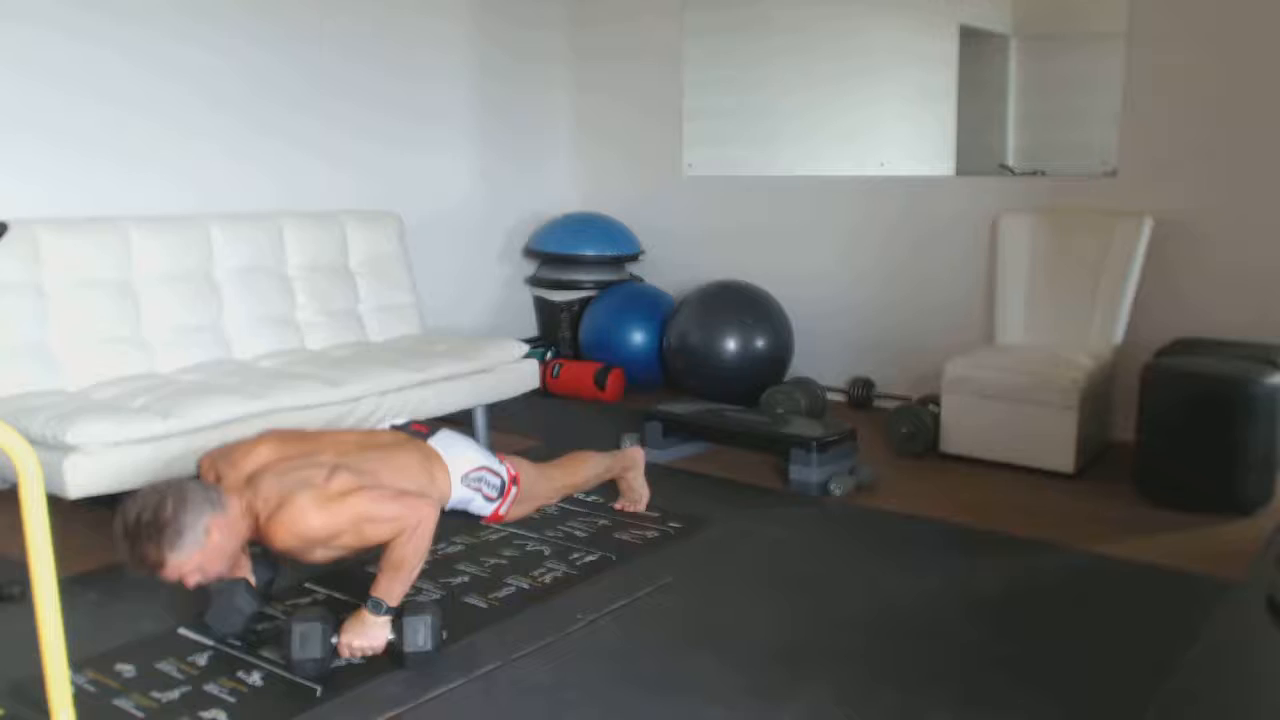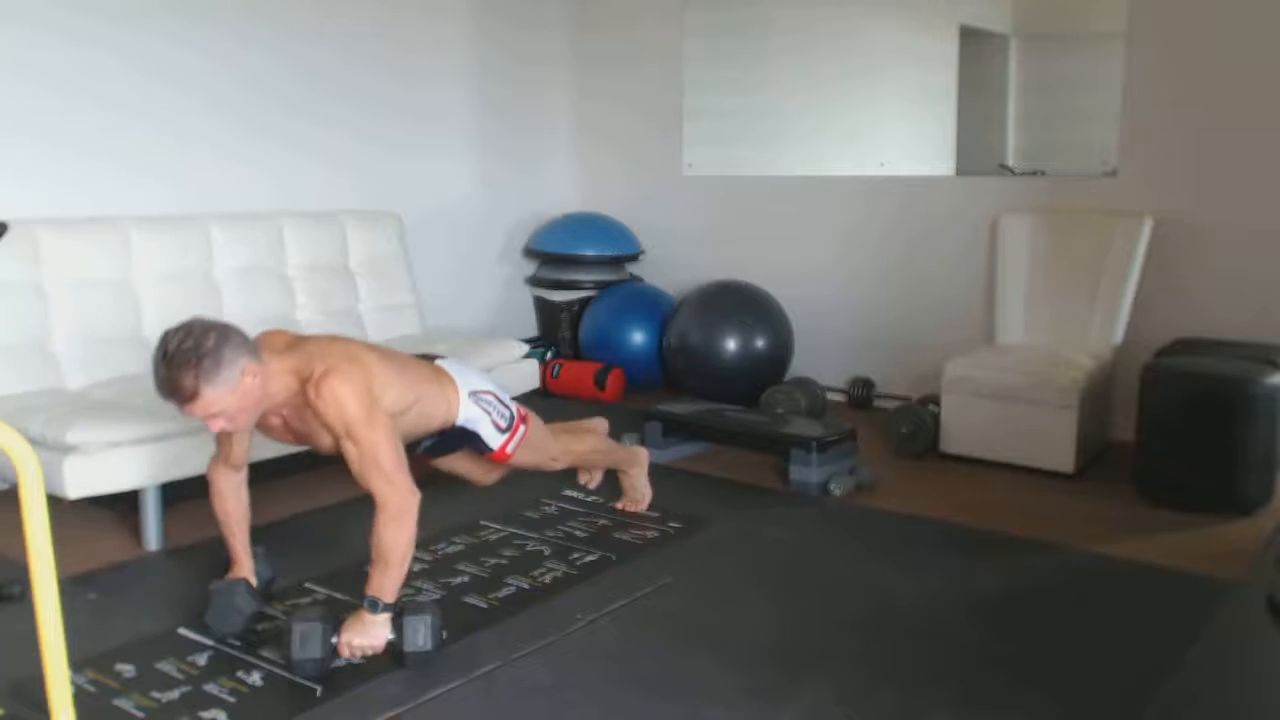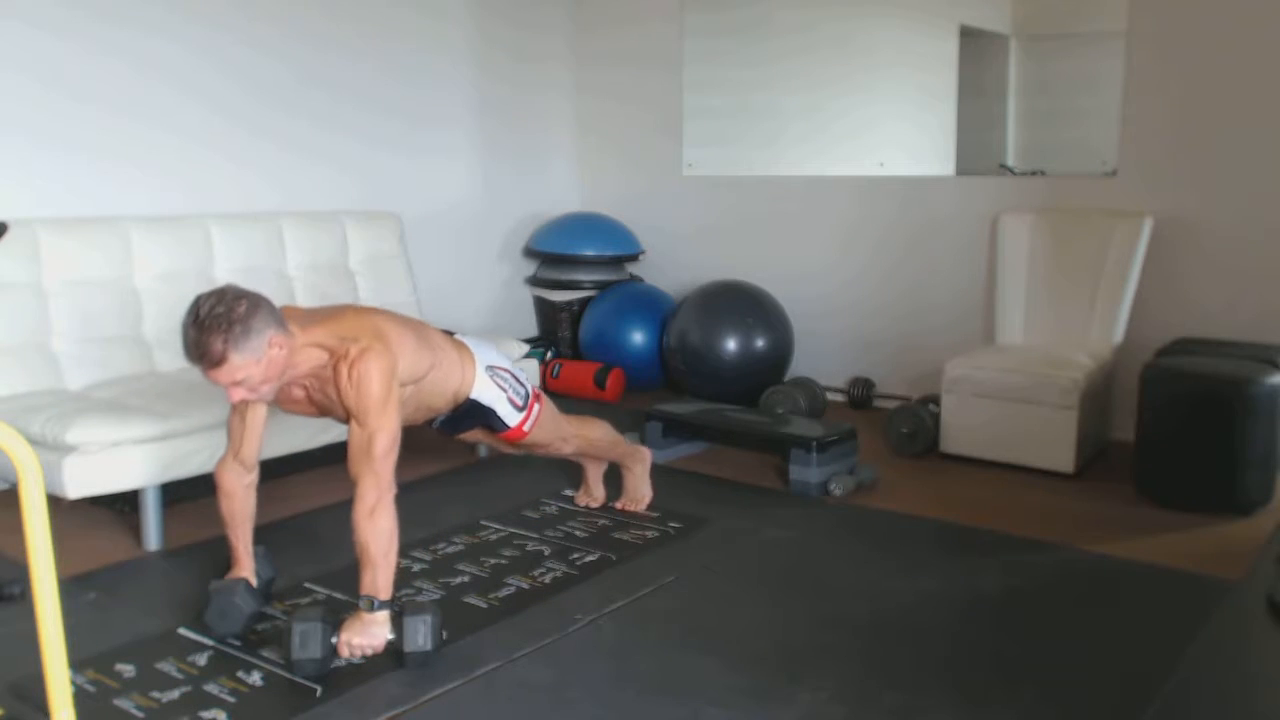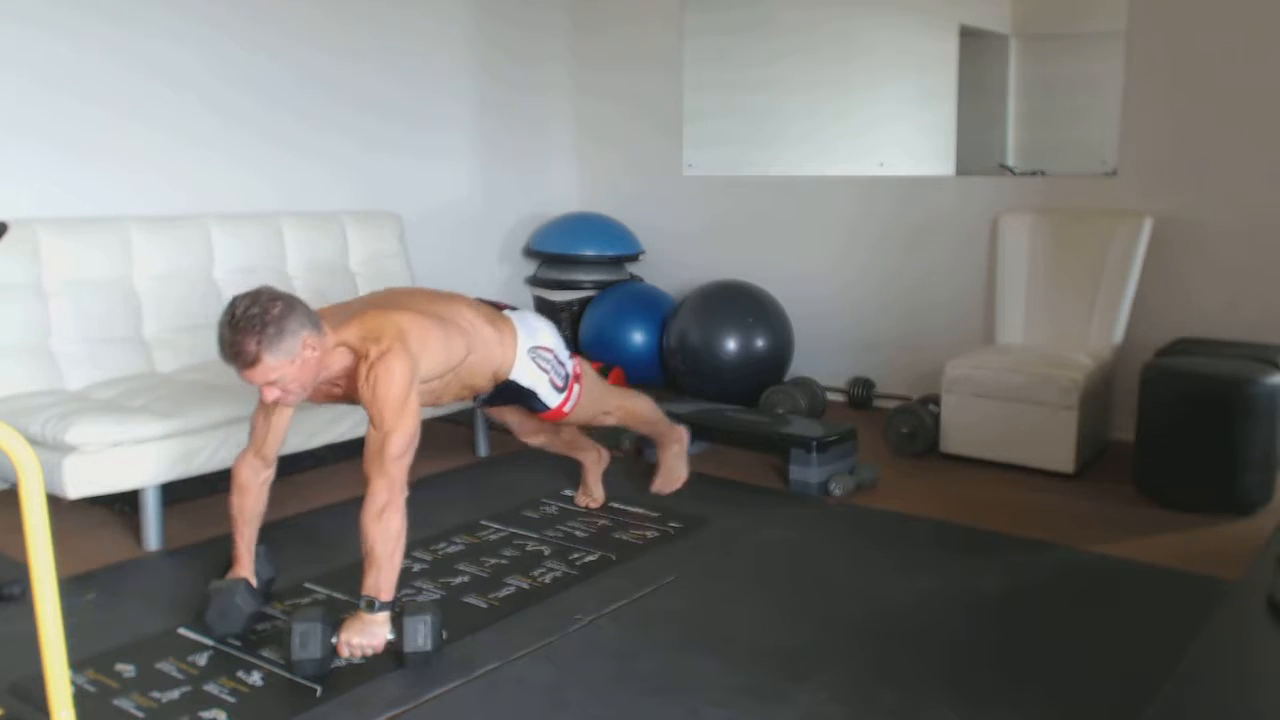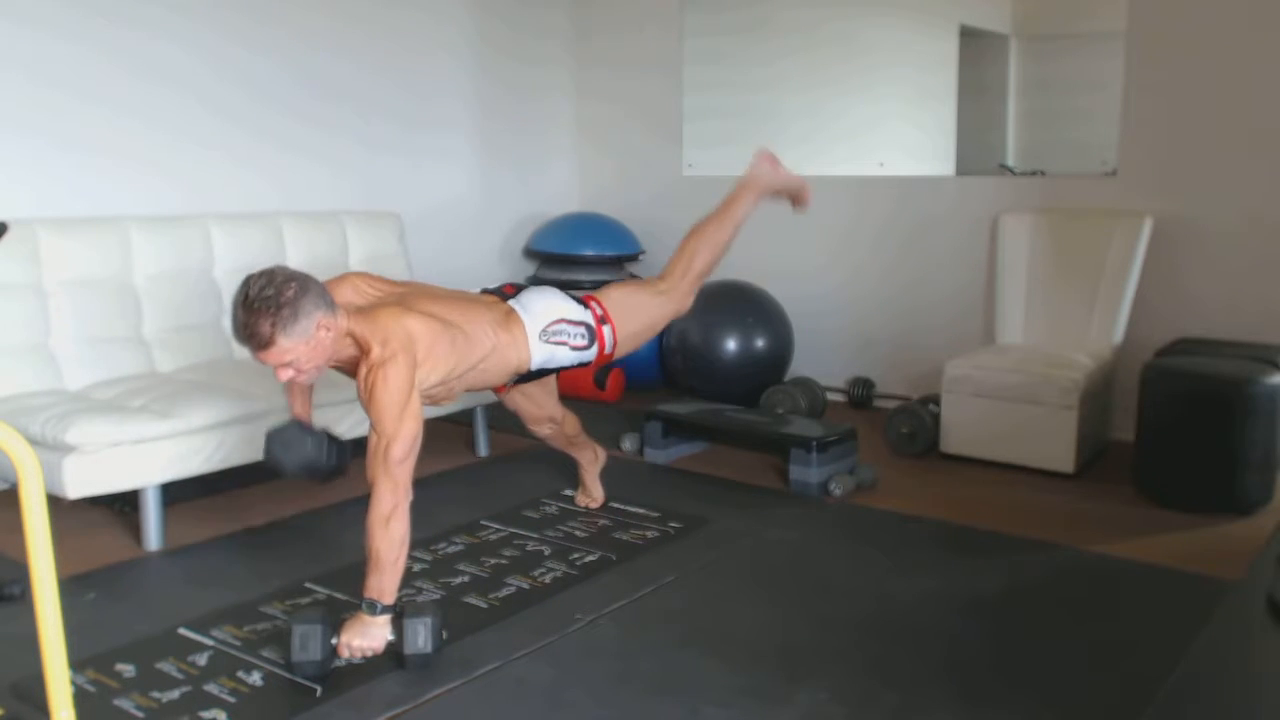
dt=0.4s
person 1, frame 1
left shoulder: (289, 518)
right shoulder: (215, 474)
left elbow: (421, 513)
left wrist: (376, 612)
right wrist: (242, 568)
left hip: (447, 466)
right hip: (402, 443)
left knee: (550, 485)
left ankle: (624, 461)
person 1, frame 2
left shoulder: (331, 387)
right shoulder: (242, 375)
left elbow: (400, 498)
right elbow: (227, 471)
left wrist: (375, 611)
right wrist: (242, 566)
left hip: (458, 399)
right hip: (419, 400)
left knee: (552, 455)
left ankle: (629, 459)
right ankle: (586, 426)
person 1, frame 3
left shoulder: (361, 360)
right shoulder: (259, 353)
left elbow: (375, 491)
right elbow: (237, 467)
left wrist: (374, 611)
right wrist: (242, 566)
left hip: (476, 375)
right hip: (436, 394)
left knee: (561, 435)
left ankle: (633, 458)
right ankle: (591, 462)
person 1, frame 4
left shoulder: (382, 361)
right shoulder: (291, 353)
left elbow: (389, 492)
right elbow: (255, 464)
left wrist: (374, 610)
right wrist: (241, 565)
left hip: (520, 344)
right hip: (479, 338)
left knee: (604, 408)
right knee: (531, 430)
left ankle: (671, 436)
right ankle: (590, 458)
person 1, frame 5
left shoulder: (387, 360)
right shoulder: (331, 298)
left elbow: (390, 496)
left wrist: (375, 615)
right wrist: (301, 410)
left hip: (539, 328)
right hip: (500, 314)
left knee: (673, 290)
right knee: (544, 419)
left ankle: (756, 183)
right ankle: (589, 455)
